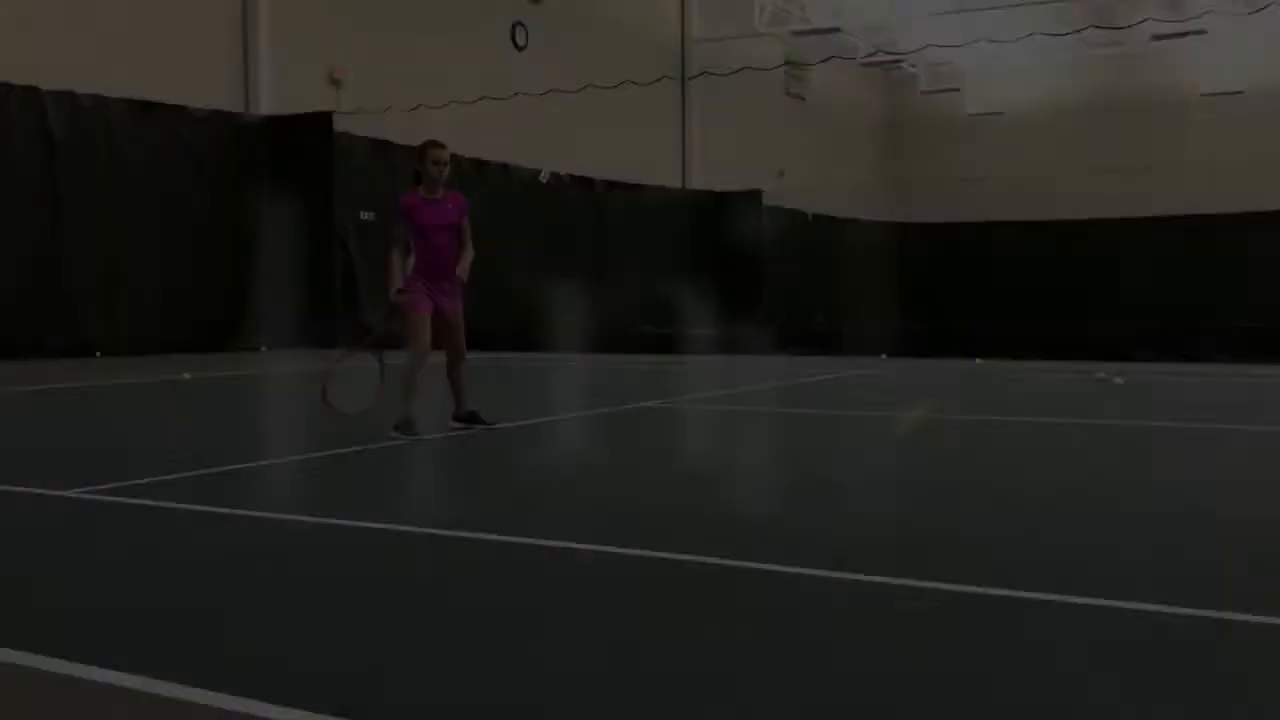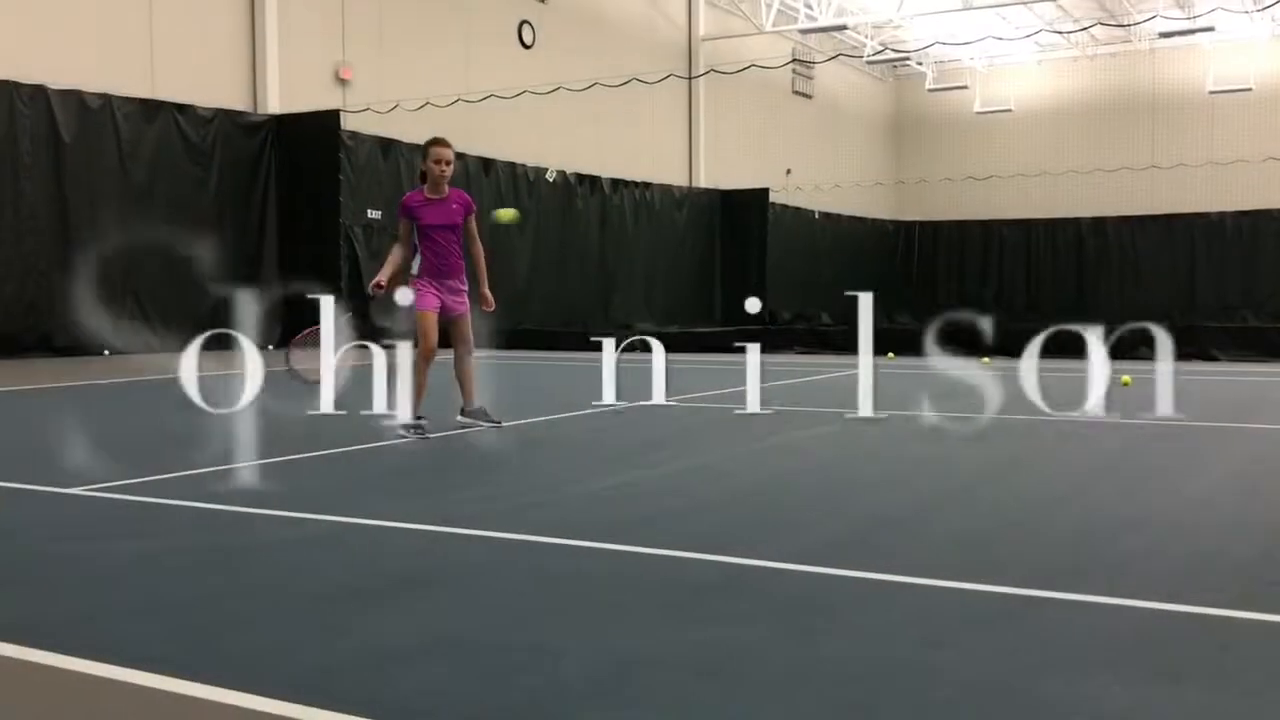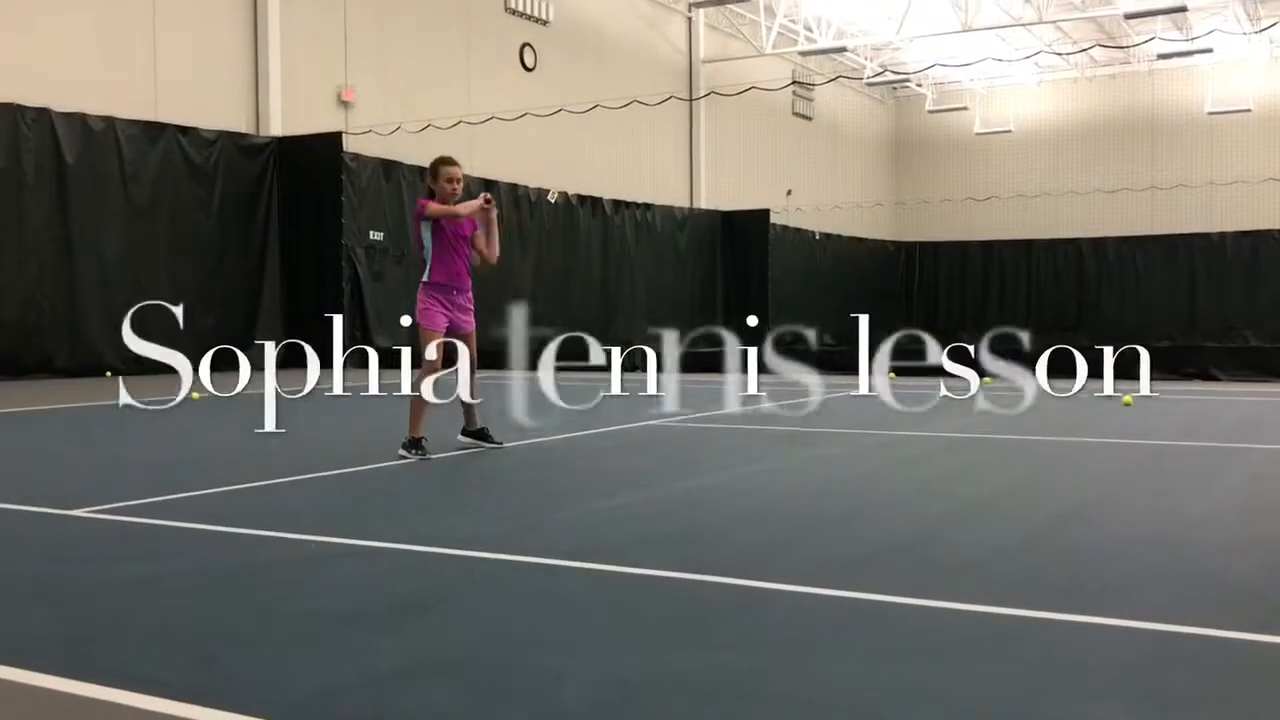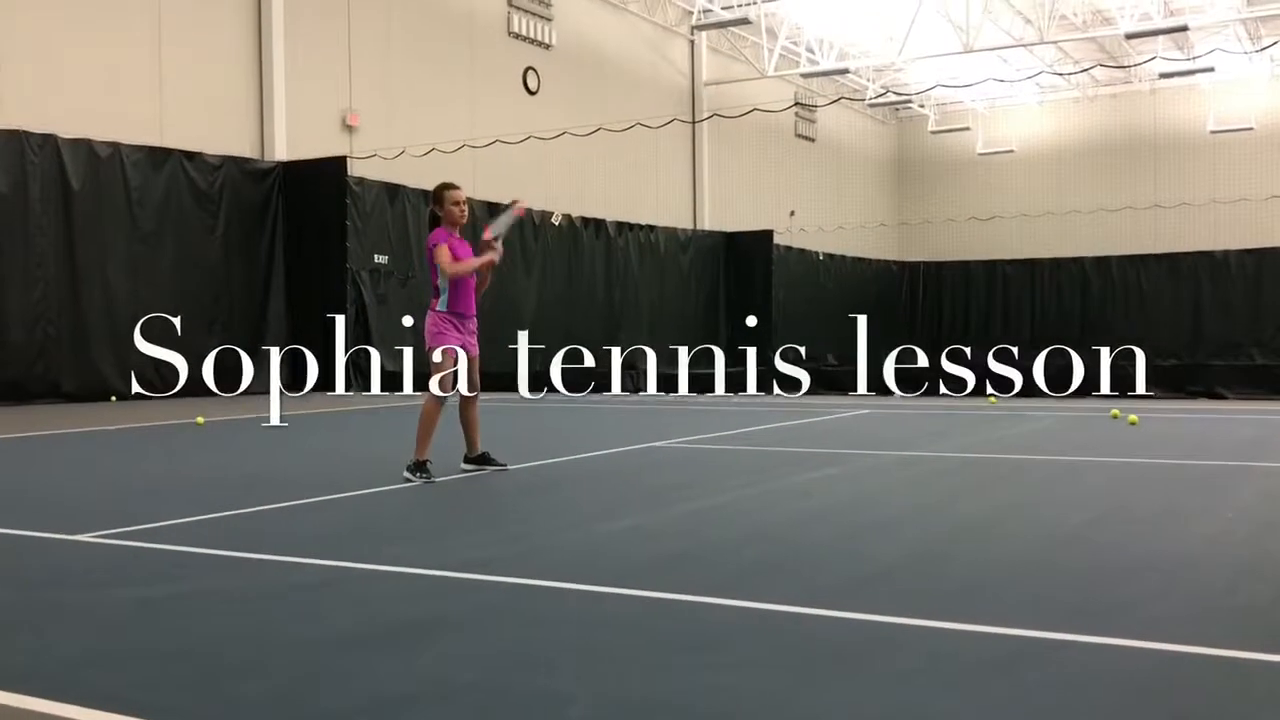
dt=0.5s
person 1, frame 1
left shoulder: (457, 202)
right shoulder: (408, 203)
left elbow: (467, 245)
right elbow: (398, 248)
left wrist: (464, 266)
right wrist: (397, 280)
left hip: (449, 285)
right hip: (419, 284)
left knee: (457, 350)
right knee: (420, 349)
left ankle: (462, 411)
right ankle: (405, 417)
person 1, frame 2
left shoulder: (463, 200)
right shoulder: (411, 202)
left elbow: (474, 244)
right elbow: (402, 245)
left wrist: (483, 286)
right wrist: (385, 275)
left hip: (456, 283)
right hip: (426, 282)
left knee: (465, 346)
right knee: (428, 347)
left ankle: (469, 408)
right ankle: (412, 417)
person 1, frame 3
left shoulder: (470, 220)
right shoulder: (426, 208)
left elbow: (490, 258)
right elbow: (457, 211)
left wrist: (490, 218)
right wrist: (477, 202)
left hip: (463, 298)
right hip: (434, 297)
left knee: (469, 365)
right knee: (431, 366)
left ankle: (471, 428)
right ankle: (413, 439)
person 1, frame 4
left shoulder: (463, 243)
right shoulder: (439, 238)
left elbow: (475, 289)
right elbow: (449, 272)
left wrist: (490, 260)
right wrist: (485, 259)
left hip: (467, 323)
right hip: (444, 322)
left knee: (471, 391)
right knee: (441, 391)
left ankle: (474, 454)
right ankle: (417, 462)
